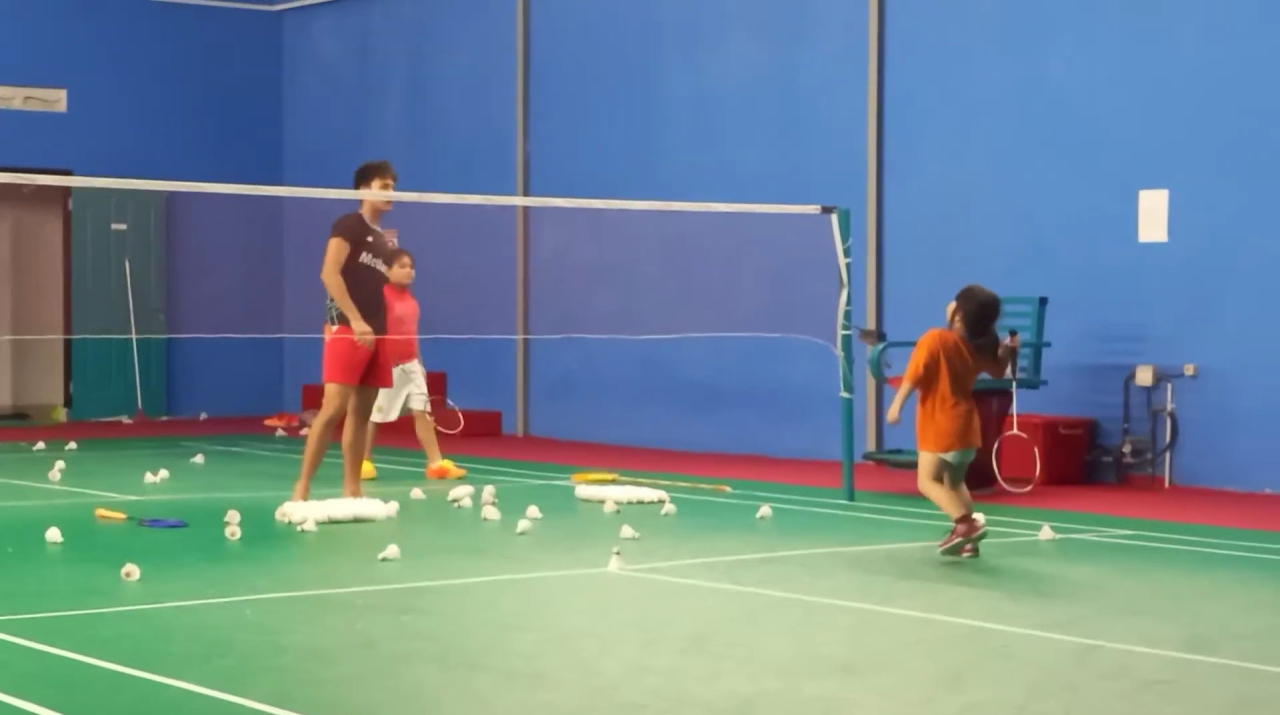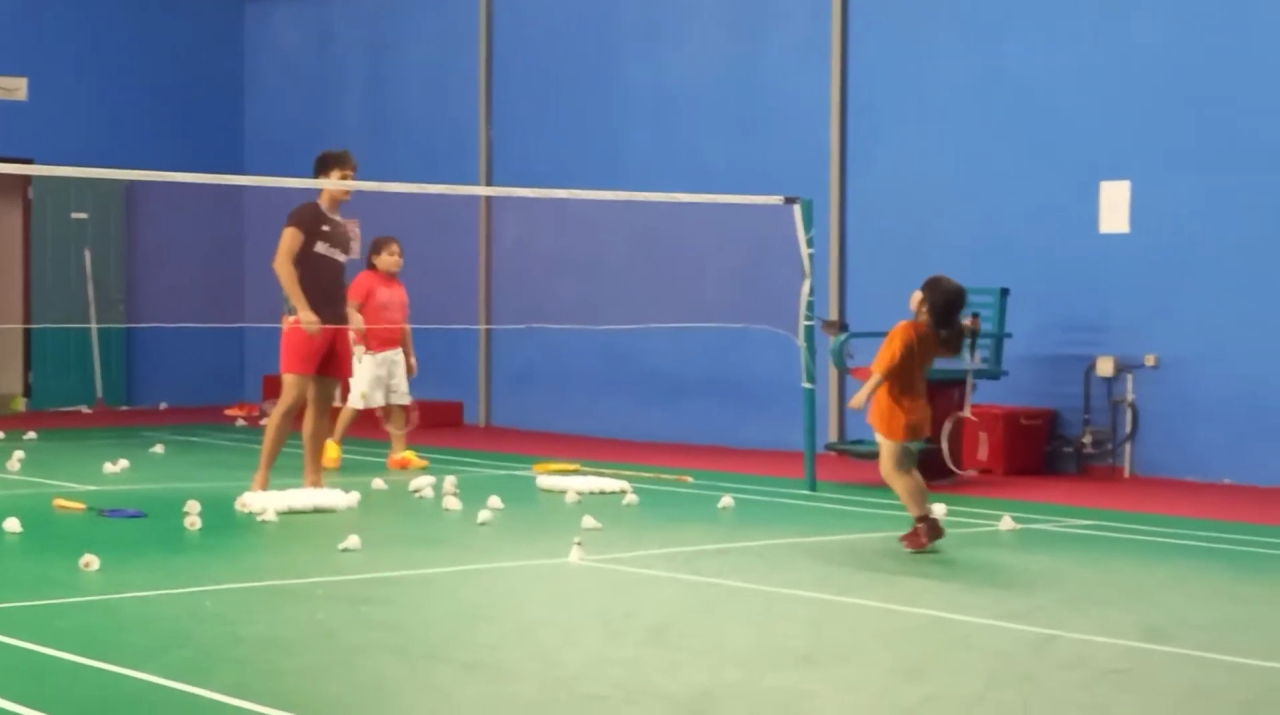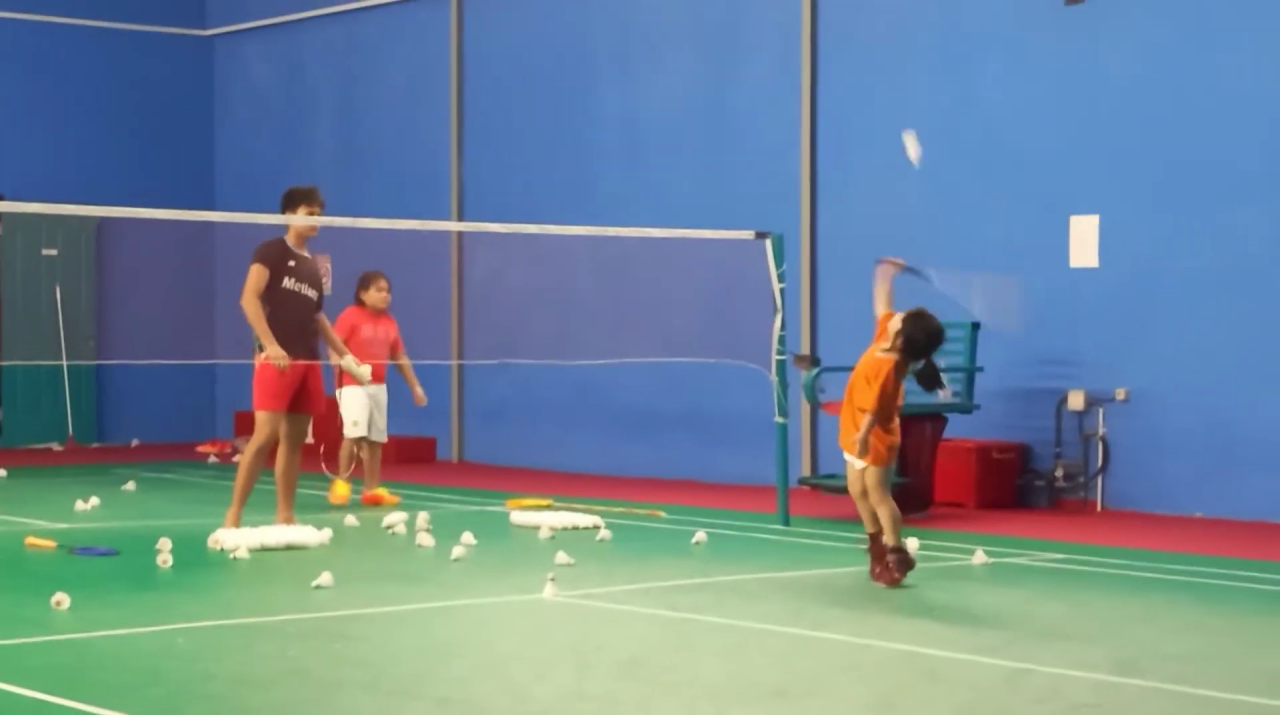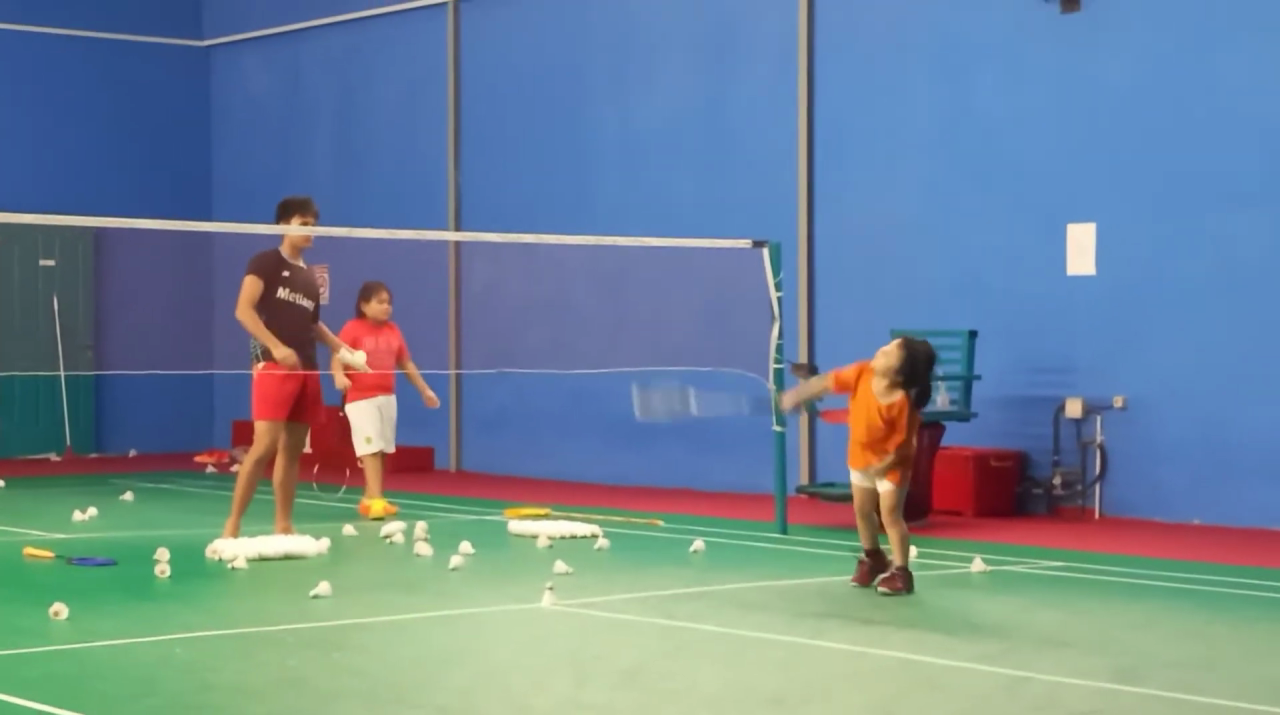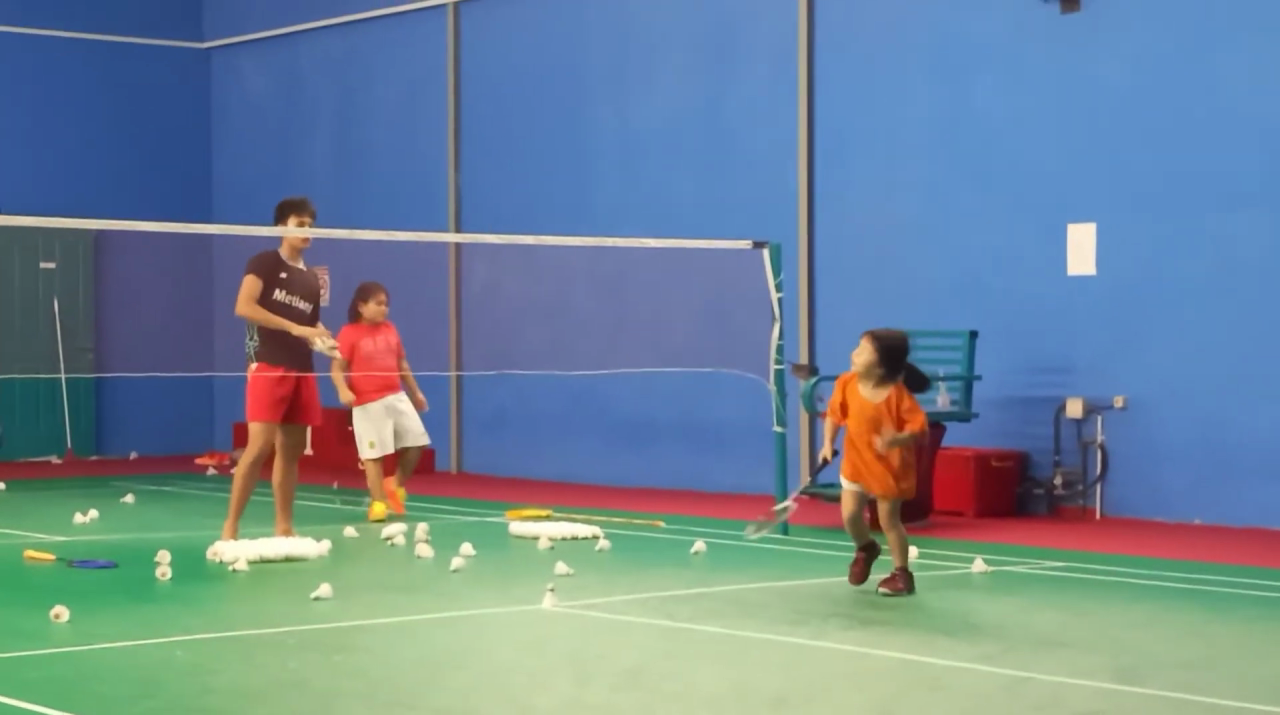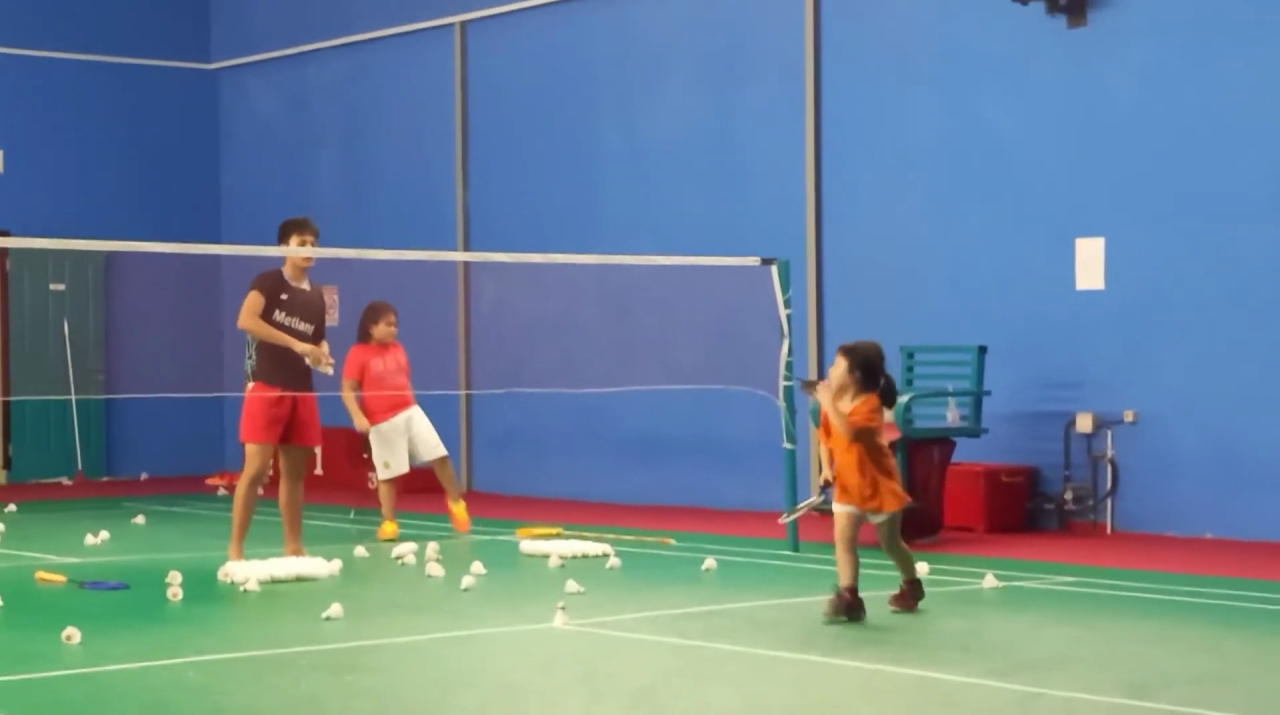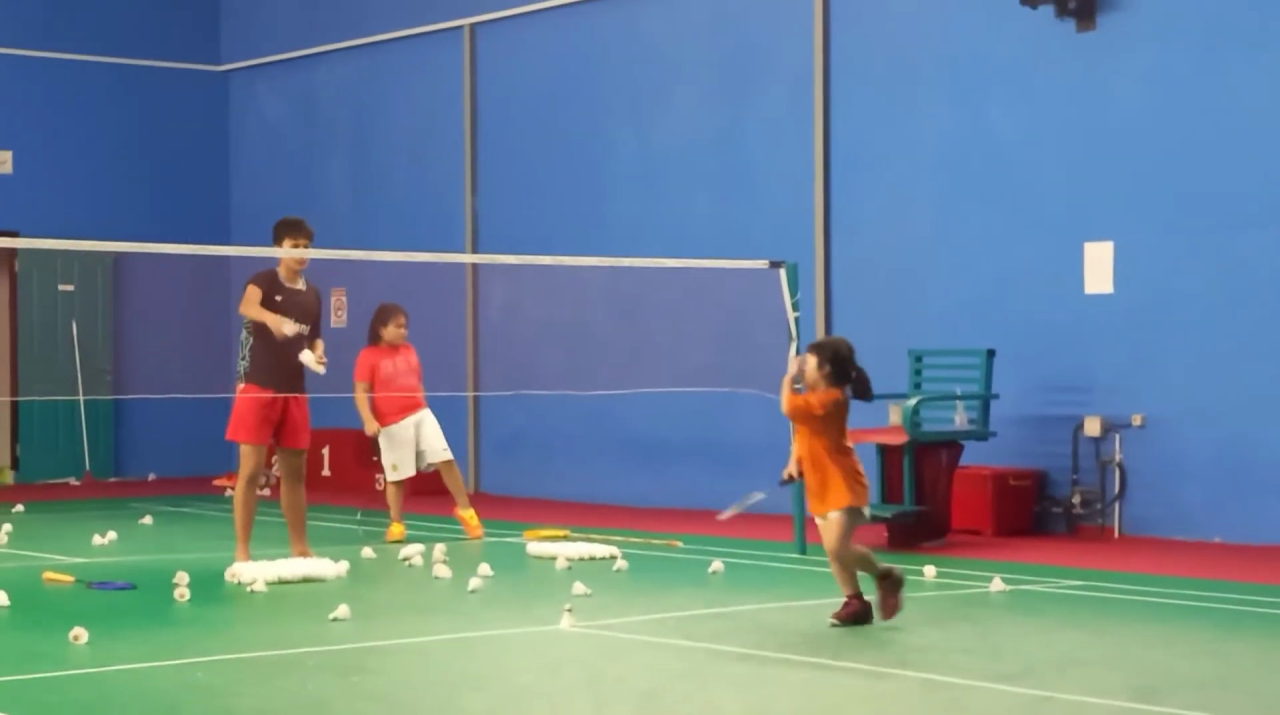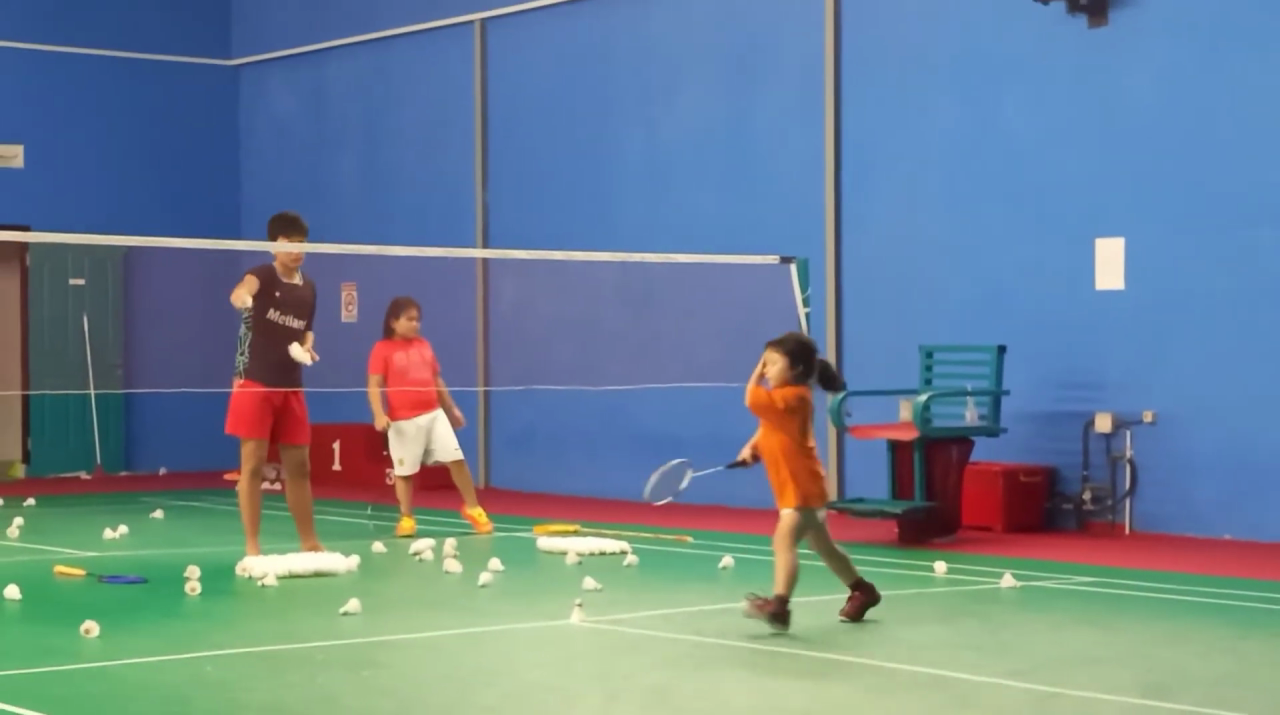
dt=0.2s
person 1, frame 1
left shoulder: (383, 240)
right shoulder: (349, 225)
right elbow: (329, 273)
right wrist: (355, 321)
left hip: (375, 335)
right hip: (347, 331)
left knee: (361, 412)
right knee: (333, 408)
left ankle: (352, 488)
right ankle: (302, 487)
person 1, frame 2
left shoulder: (343, 230)
right shoulder: (305, 215)
right elbow: (282, 262)
left wrist: (350, 318)
right wrist: (303, 310)
left hip: (335, 325)
right hip: (305, 322)
left knee: (322, 403)
right knee: (292, 399)
left ankle: (312, 479)
right ankle: (261, 477)
person 1, frame 3
left shoulder: (314, 266)
right shoulder: (271, 251)
right elbow: (249, 299)
left wrist: (344, 353)
right wrist: (271, 346)
left hip: (309, 361)
right hip: (277, 358)
left knee: (294, 439)
right knee: (265, 436)
left ankle: (285, 515)
right ankle: (234, 513)
person 1, frame 4
left shoulder: (310, 277)
right shoulder: (265, 262)
right elbow: (243, 309)
left wrist: (343, 348)
right wrist: (275, 347)
left hip: (307, 370)
right hip: (274, 367)
left knee: (292, 449)
right knee: (264, 445)
left ankle: (283, 525)
right ankle: (232, 523)
person 1, frame 5
left shoulder: (311, 278)
right shoulder: (264, 263)
right elbow: (243, 307)
left wrist: (325, 339)
right wrist: (294, 328)
left hip: (302, 371)
right hip: (267, 367)
left knee: (291, 450)
right knee: (259, 447)
left ankle: (284, 527)
right ankle: (230, 526)
person 1, frame 6
left shoulder: (317, 296)
right shoulder: (267, 282)
right elbow: (245, 321)
left wrist: (322, 354)
right wrist: (295, 344)
left hip: (302, 391)
right hip: (265, 388)
left knee: (295, 471)
right knee: (256, 468)
left ankle: (293, 547)
right ankle: (235, 548)
person 1, frame 7
left shoulder: (313, 295)
right shoulder: (263, 281)
right elbow: (246, 306)
left wrist: (317, 353)
right wrist: (272, 318)
left hip: (294, 392)
right hip: (257, 389)
left knee: (294, 471)
right knee: (251, 470)
left ankle: (300, 548)
right ankle: (242, 551)
person 1, frame 8
left shoulder: (308, 288)
right shoulder: (262, 275)
right elbow: (241, 292)
left wrist: (307, 348)
right wrist: (242, 296)
left hip: (291, 387)
right hip: (254, 384)
left knee: (299, 466)
right knee: (253, 464)
left ankle: (310, 543)
right ankle: (252, 546)
person 2, frame 1
left shoulder: (935, 339)
right shoulder: (980, 349)
left elbow: (915, 375)
right elbow: (999, 370)
left wrist: (897, 403)
left hip: (940, 427)
right hip: (965, 426)
left knee: (927, 480)
right knee: (954, 482)
left ankle: (965, 524)
right ankle: (967, 536)
person 2, frame 2
left shoulder: (905, 331)
right shoulder: (938, 336)
left elbow: (887, 366)
right elbow: (952, 345)
left wrist: (865, 393)
right wrist: (962, 328)
left hip: (898, 413)
right hip: (913, 412)
left knee: (891, 470)
right knee: (906, 469)
left ankle: (925, 523)
right ankle: (924, 524)
person 2, frame 3
left shoulder: (887, 368)
right shoulder: (885, 336)
left elbow: (874, 408)
right elbow: (881, 303)
left wrist: (863, 437)
right wrist: (885, 273)
left hip: (875, 438)
right hip: (855, 435)
left knee: (878, 494)
right knee: (858, 490)
left ankle: (896, 555)
right ankle: (878, 542)
person 2, frame 4
left shoulder: (903, 404)
right shoulder: (864, 374)
left elbow: (902, 444)
right elbow: (829, 382)
left wrist: (884, 465)
right wrist: (799, 394)
left hip: (891, 465)
right hip: (860, 458)
left knee: (890, 516)
right knee: (862, 510)
left ankle: (900, 572)
right ankle: (873, 558)
person 2, frame 5
left shoulder: (899, 394)
right shoulder: (846, 383)
left elbow: (919, 426)
right elbow: (833, 416)
left wrist: (898, 439)
right wrist: (827, 444)
left hip: (891, 467)
right hip: (855, 463)
left knee: (889, 521)
right knee: (850, 515)
left ankle: (901, 573)
right ankle: (865, 549)
person 2, frame 6
left shoulder: (869, 404)
right shoulder: (833, 403)
left elbow: (847, 431)
right elbow: (824, 437)
left wrist: (827, 403)
right wrist: (826, 468)
left hip: (878, 484)
right hip: (847, 485)
left knee: (889, 542)
right knee: (843, 539)
left ankle: (911, 585)
right ankle: (849, 598)
person 2, frame 7
left shoulder: (831, 399)
right shoulder: (812, 399)
left elbow: (787, 407)
right elbow: (801, 437)
left wrist: (788, 379)
right wrist: (794, 462)
left hip: (843, 486)
right hip: (819, 488)
left knee: (837, 545)
right knee: (834, 549)
left ankle: (886, 576)
right ankle: (855, 602)
person 2, frame 8
left shoulder: (795, 396)
right shoulder: (781, 397)
left elbow: (752, 400)
right elbow: (766, 430)
left wrist: (757, 374)
right wrist: (752, 448)
left hip: (803, 487)
right hip: (790, 487)
left knee: (783, 542)
right knee: (822, 546)
left ankle: (779, 605)
right ankle: (862, 591)
person 3, frame 1
left shoulder: (409, 297)
right shoulder: (382, 294)
left wrist: (420, 364)
left hip: (410, 365)
right hip: (388, 365)
left knee: (423, 412)
right knee: (377, 414)
left ankle: (436, 463)
right ankle: (365, 461)
person 3, frame 2
left shoulder: (399, 286)
right shoulder: (365, 280)
right elbow: (349, 311)
left wrist: (410, 354)
left hip: (396, 353)
right hip: (369, 352)
left knee: (399, 403)
right knee: (359, 401)
left ankle: (400, 453)
right ankle: (333, 446)
person 3, frame 3
left shoulder: (390, 321)
right shoulder: (351, 315)
left elbow: (400, 357)
left wrist: (415, 386)
right wrist: (337, 359)
left hip: (378, 387)
right hip: (352, 385)
left knee: (375, 439)
right knee: (355, 434)
left ankle: (372, 489)
right ankle: (341, 482)
person 3, frame 4
left shoulder: (393, 330)
right shoulder: (352, 329)
left elbow: (406, 363)
right elbow: (337, 360)
left wrist: (425, 390)
right wrist: (340, 377)
left hip: (387, 397)
right hip: (360, 399)
left knee: (384, 450)
right knee: (370, 449)
left ankle: (370, 499)
right ankle: (375, 501)
person 3, frame 5
left shoulder: (390, 329)
right shoulder: (349, 333)
left elbow: (402, 363)
right elbow: (337, 368)
left wrist: (415, 391)
right wrist: (343, 391)
left hip: (397, 396)
right hip: (367, 403)
left knee: (418, 442)
right knee: (374, 453)
left ankle: (395, 483)
right ankle: (377, 503)
person 3, frame 6
left shoulder: (398, 349)
right shoulder: (357, 353)
right elbow: (347, 391)
right wrist: (357, 417)
left hip: (411, 413)
right hip: (381, 422)
left knee: (439, 456)
right knee: (387, 473)
left ankle: (456, 503)
right ankle: (388, 522)
person 3, frame 7
left shoulder: (409, 351)
right shoulder: (368, 356)
right elbow: (360, 393)
left wrist: (423, 411)
right wrist: (369, 420)
left hip: (421, 416)
right hip: (391, 425)
left knee: (446, 460)
right knee: (396, 476)
left ankle: (465, 510)
right ankle: (396, 524)
person 3, frame 8
left shoulder: (424, 345)
right shoulder: (383, 349)
left elbow: (437, 380)
right elbow: (374, 386)
left wrist: (452, 408)
right wrist: (379, 414)
left hip: (434, 414)
right hip: (403, 420)
left knee: (456, 459)
right knee: (404, 471)
left ankle: (472, 508)
right ankle: (406, 518)
